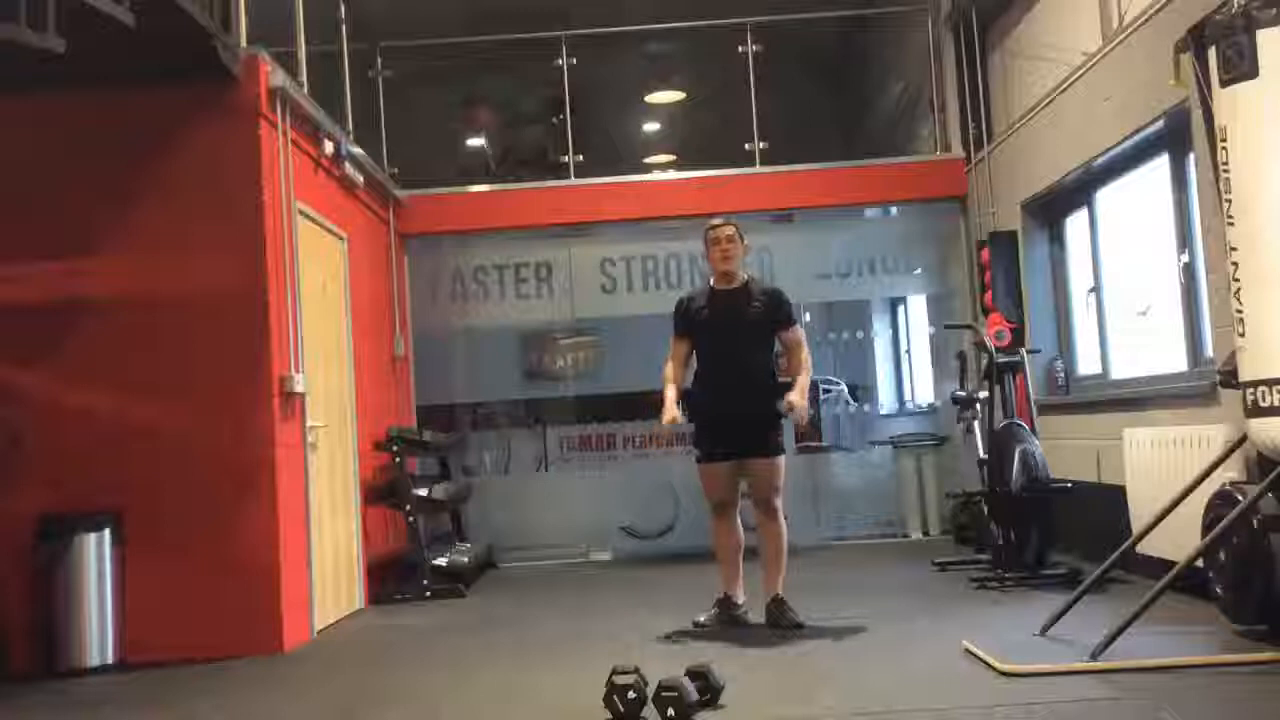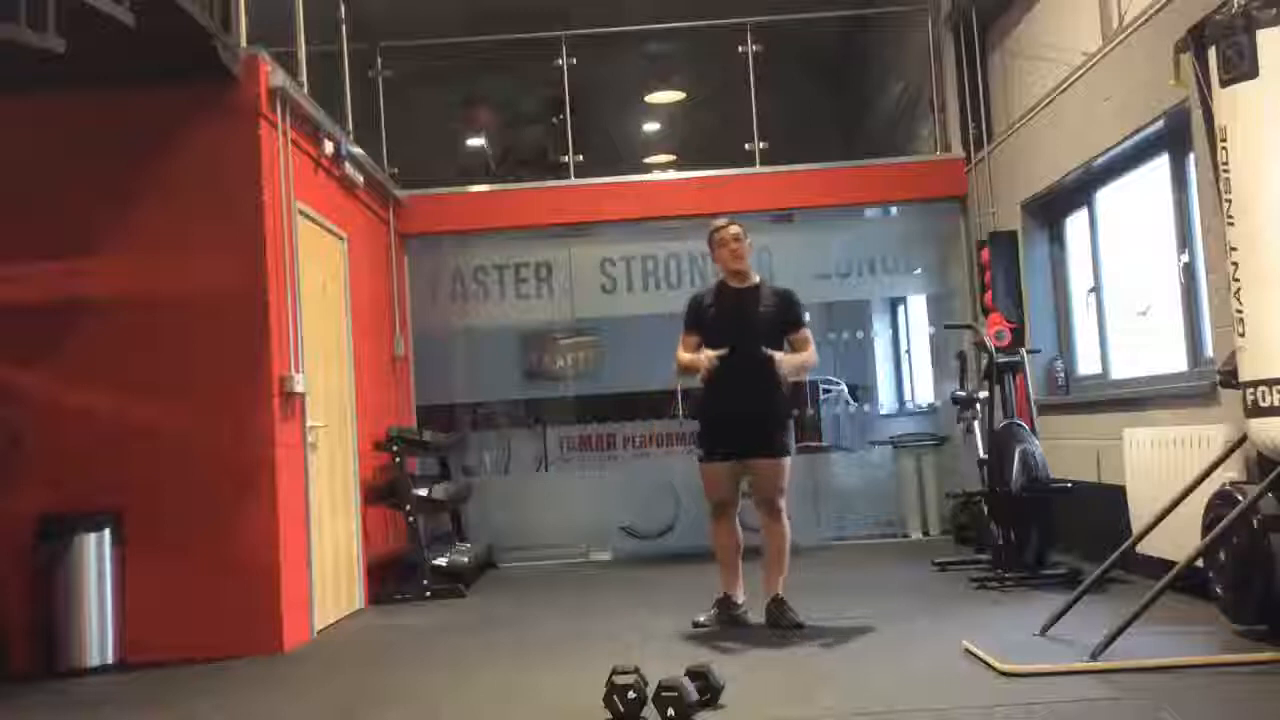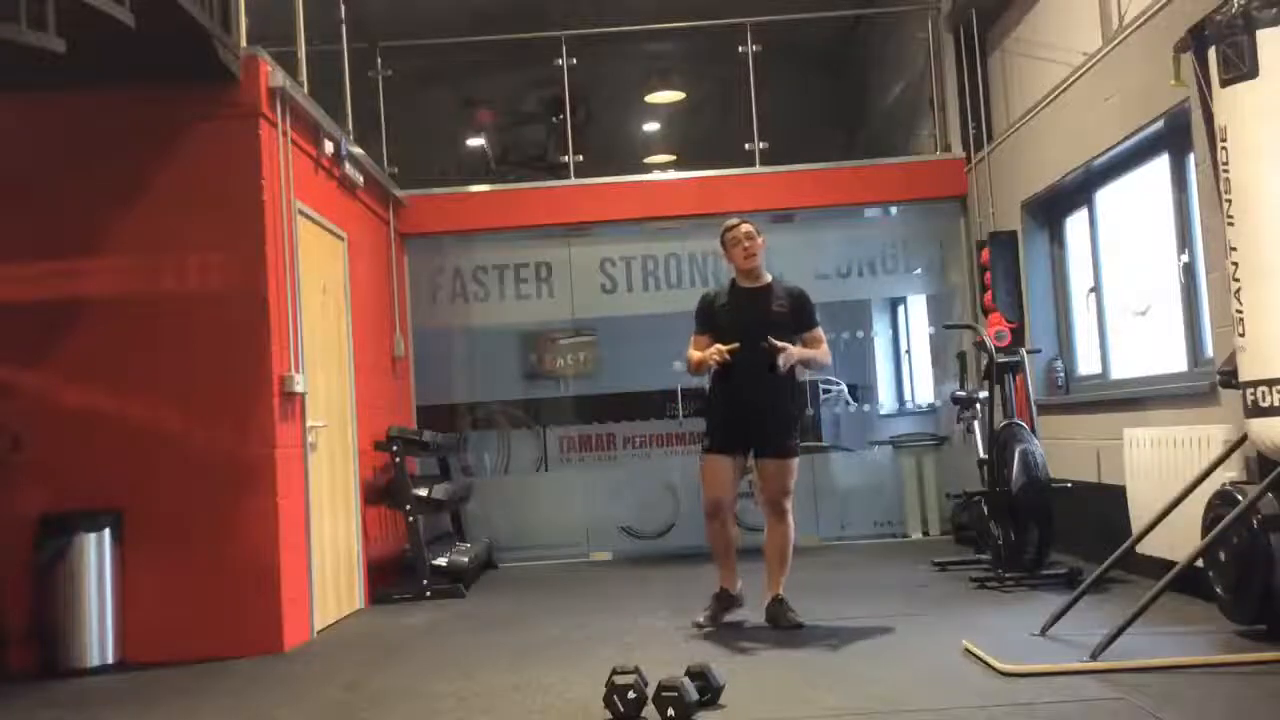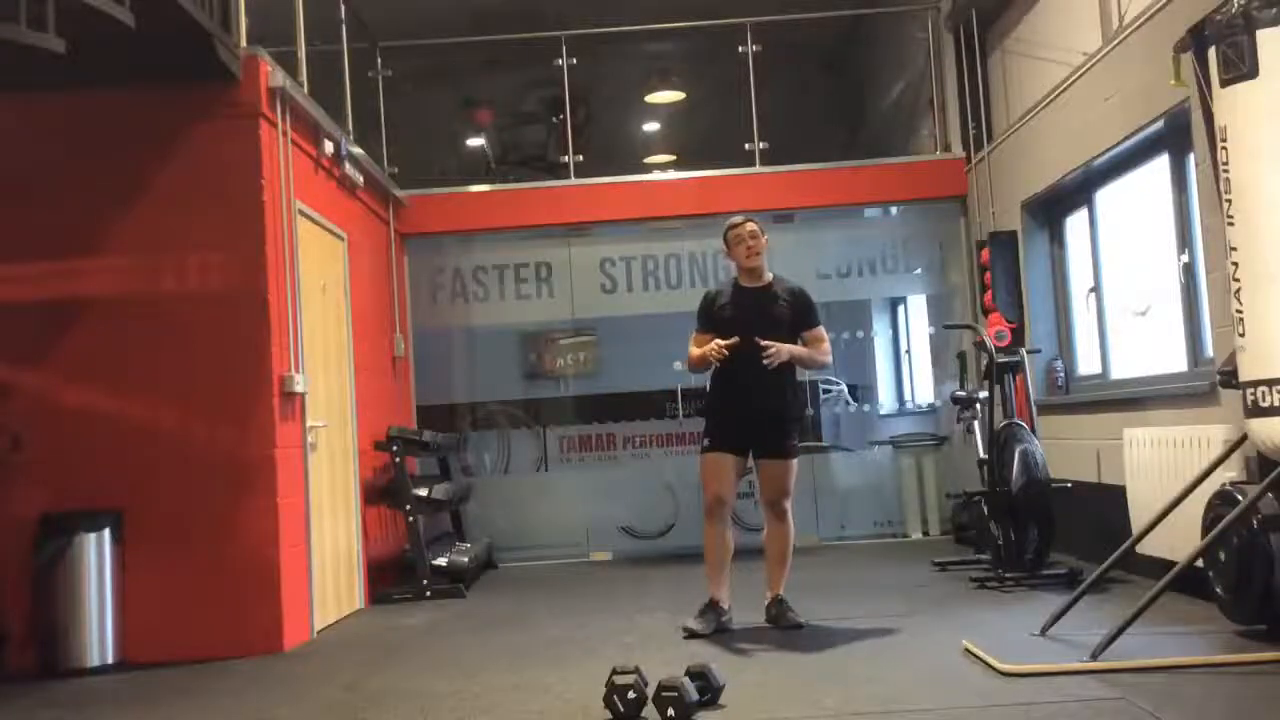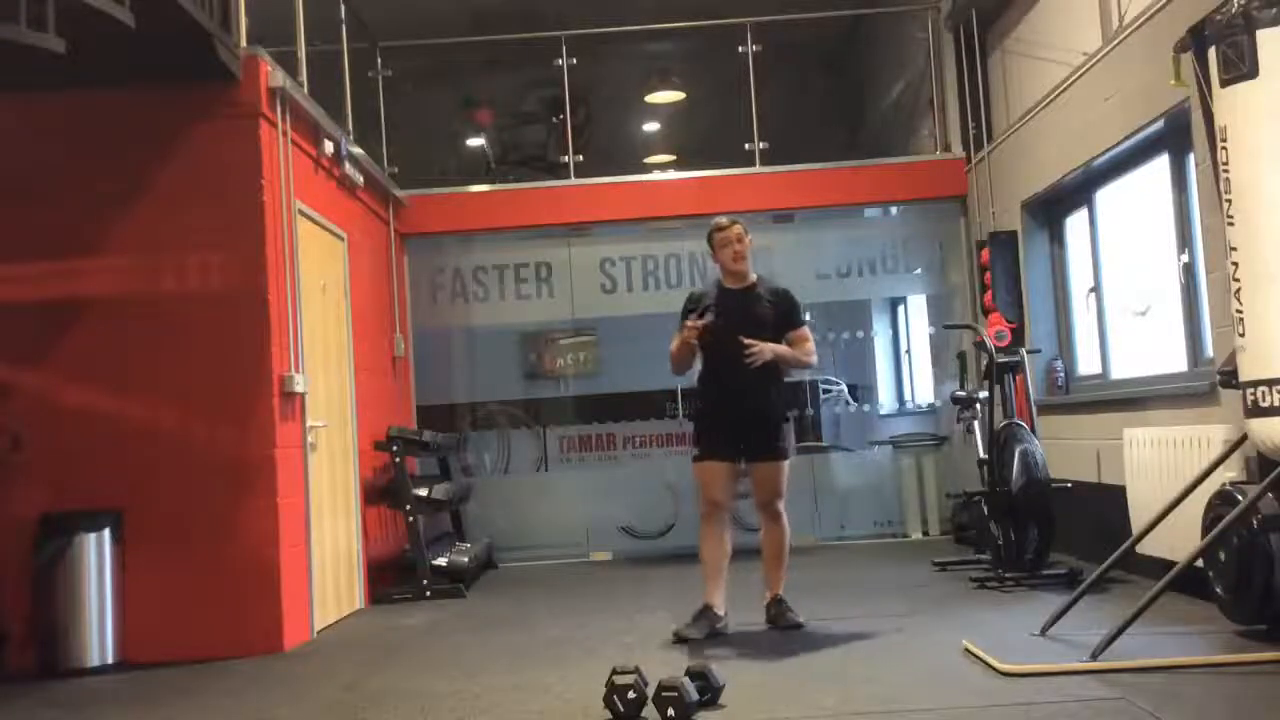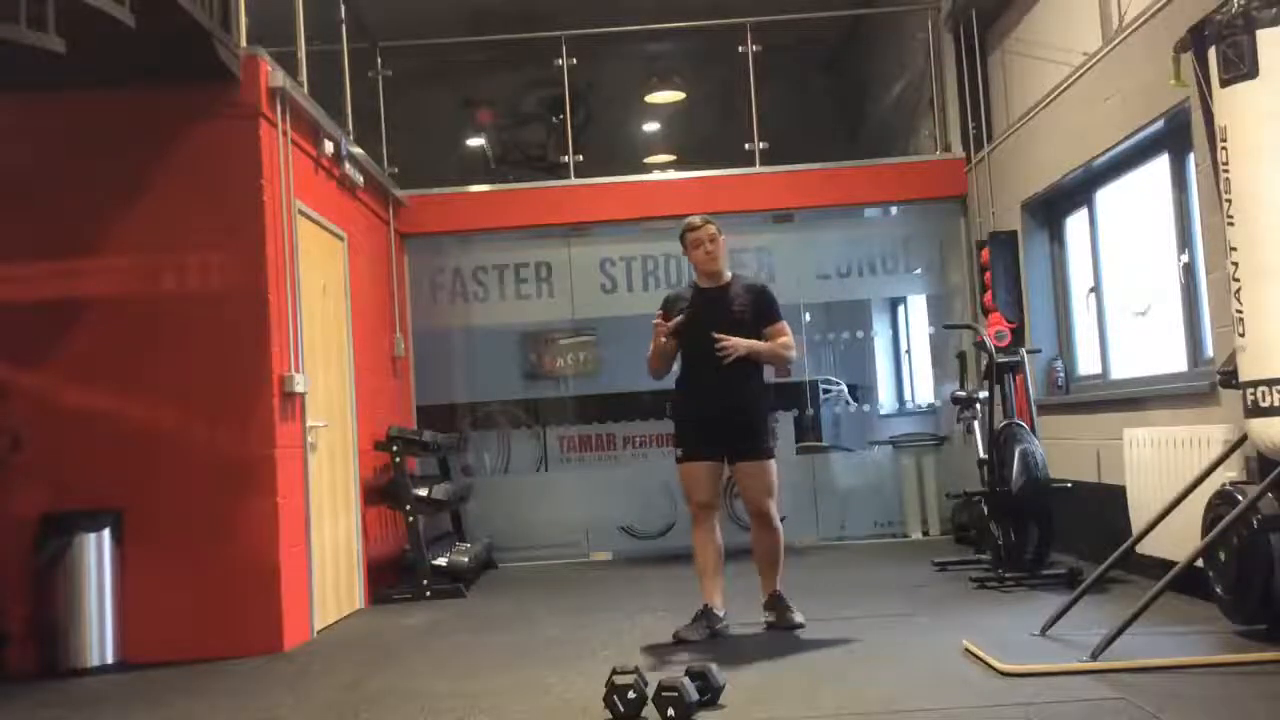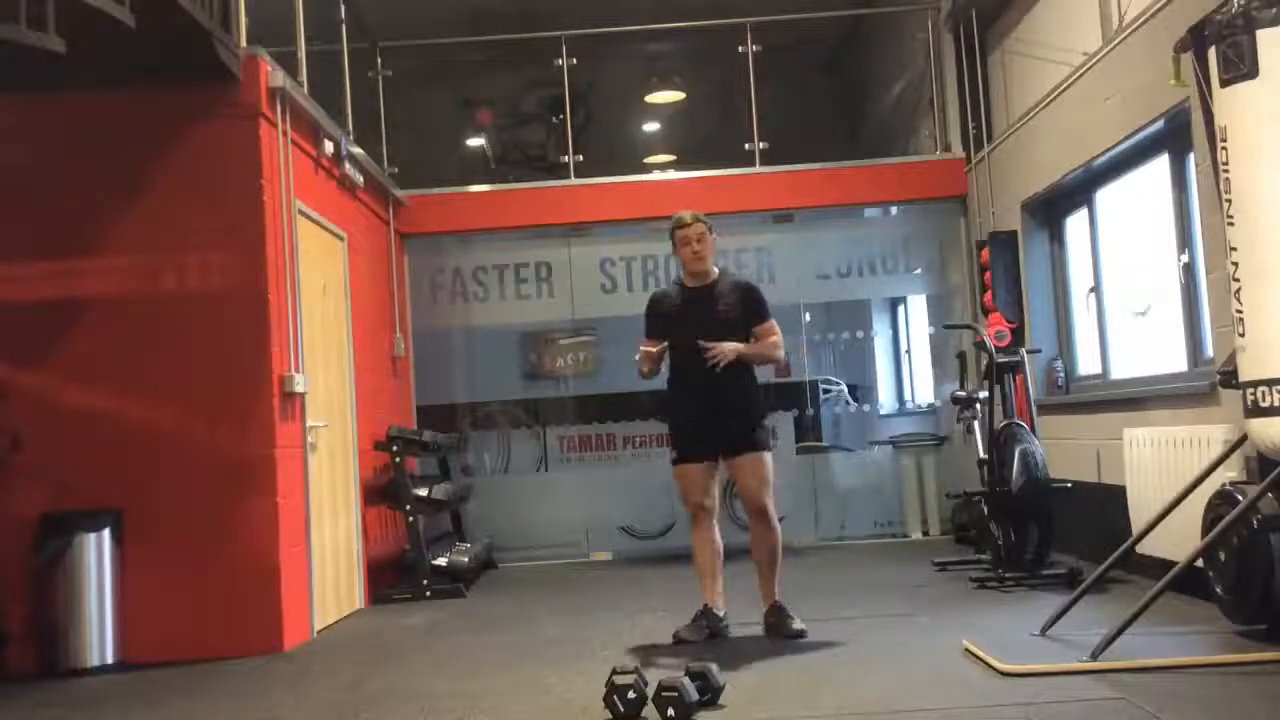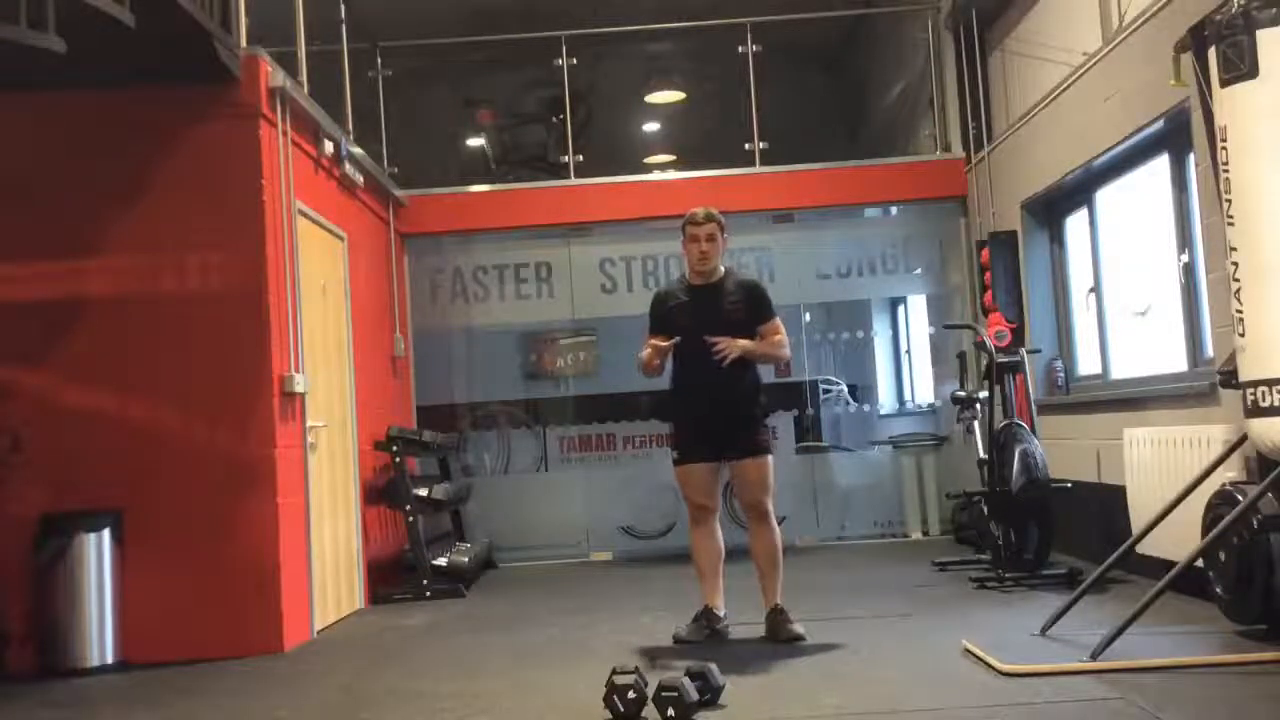
dt=0.3s
person 1, frame 1
left shoulder: (770, 297)
right shoulder: (690, 305)
left elbow: (799, 349)
right elbow: (676, 361)
left wrist: (800, 389)
right wrist: (670, 400)
left hip: (762, 418)
right hip: (712, 421)
left knee: (769, 506)
right knee: (722, 509)
left ankle: (775, 599)
right ankle: (731, 600)
person 1, frame 2
left shoulder: (781, 298)
right shoulder: (702, 303)
left elbow: (809, 350)
right elbow: (682, 357)
left wrist: (793, 361)
right wrist: (698, 359)
left hip: (768, 417)
right hip: (718, 420)
left knee: (773, 506)
right knee: (722, 509)
left ankle: (776, 599)
right ankle: (731, 600)
person 1, frame 3
left shoulder: (793, 297)
right shoulder: (713, 302)
left elbow: (823, 354)
right elbow: (692, 360)
left wrist: (799, 353)
right wrist: (708, 356)
left hip: (778, 417)
right hip: (725, 418)
left knee: (778, 506)
right knee: (716, 507)
left ankle: (775, 599)
right ankle: (728, 590)
person 1, frame 4
left shoulder: (794, 296)
right shoulder: (715, 299)
left elbow: (824, 353)
right elbow: (693, 359)
left wrist: (791, 350)
right wrist: (708, 352)
left hip: (778, 416)
right hip: (725, 417)
left knee: (778, 506)
right knee: (715, 505)
left ankle: (776, 599)
right ankle: (717, 603)
person 1, frame 5
left shoulder: (778, 297)
right shoulder: (699, 301)
left elbow: (809, 354)
right elbow: (678, 366)
left wrist: (775, 350)
right wrist: (685, 341)
left hip: (765, 418)
right hip: (715, 420)
left knee: (772, 508)
right knee: (713, 510)
left ankle: (775, 600)
right ankle: (713, 608)
person 1, frame 6
left shoulder: (755, 293)
right shoulder: (675, 303)
left elbow: (788, 350)
right elbow: (657, 371)
left wrist: (749, 345)
right wrist: (658, 342)
left hip: (748, 417)
right hip: (695, 421)
left knee: (763, 510)
right knee: (702, 511)
left ankle: (774, 596)
right ankle: (712, 610)
person 1, frame 7
left shoulder: (742, 291)
right shoulder: (662, 302)
left elbow: (776, 348)
right elbow: (650, 364)
left wrist: (738, 348)
right wrist: (645, 362)
left hip: (742, 416)
right hip: (689, 422)
left knee: (761, 508)
right knee: (701, 512)
left ankle: (774, 607)
right ankle: (713, 611)
person 1, frame 8
left shoulder: (748, 290)
right shoulder: (666, 299)
left elbow: (781, 347)
right elbow: (652, 364)
left wrist: (745, 346)
right wrist: (651, 357)
left hip: (745, 416)
right hip: (692, 421)
left knee: (760, 510)
right knee: (701, 512)
left ankle: (775, 610)
right ankle: (713, 612)
